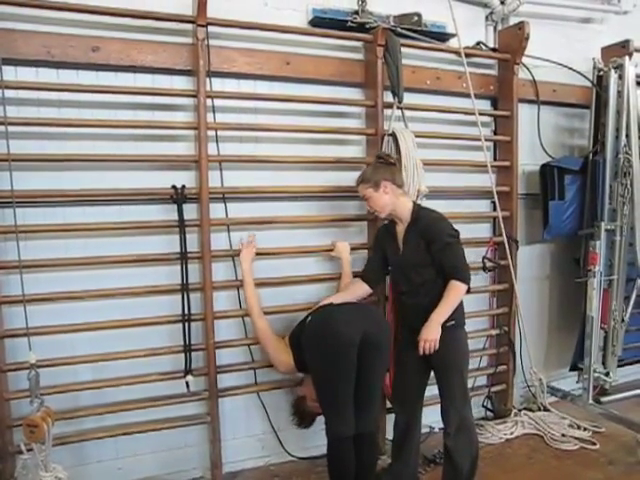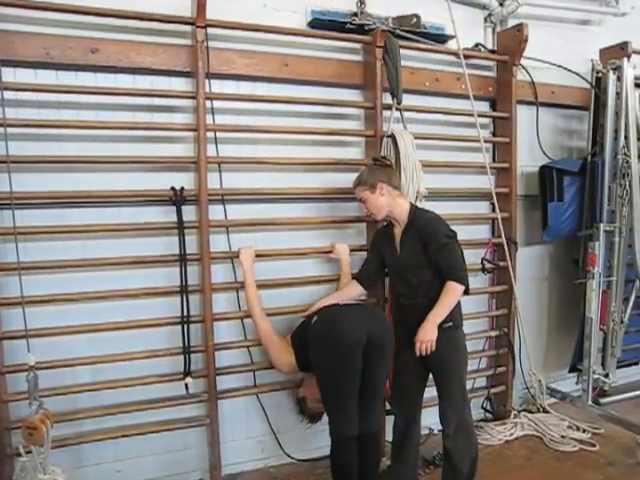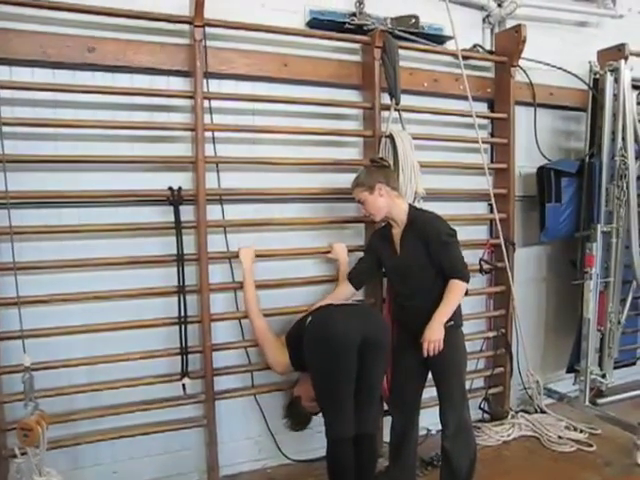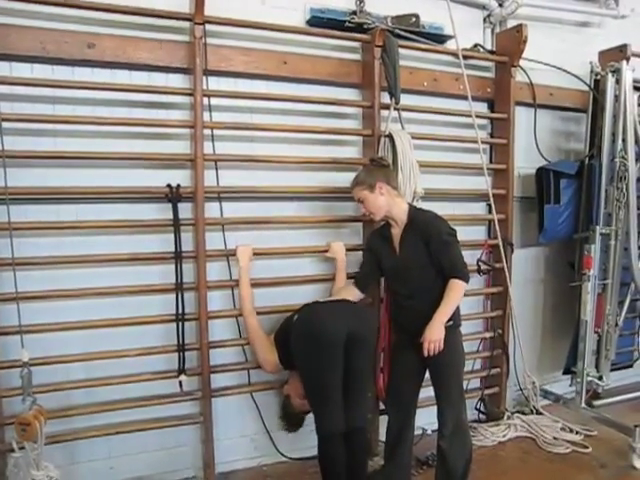
dt=0.4s
person 1, frame 1
left shoulder: (433, 224)
right shoulder: (385, 235)
left elbow: (460, 279)
right elbow: (369, 280)
left wrist: (435, 323)
right wrist: (332, 301)
left hip: (445, 330)
right hip: (408, 331)
left knee: (455, 410)
right knee: (404, 405)
person 1, frame 2
left shoulder: (430, 225)
right shoulder: (382, 237)
left elbow: (457, 279)
right elbow: (364, 281)
left wrist: (431, 324)
right wrist: (325, 303)
left hip: (443, 331)
right hip: (406, 332)
left knee: (454, 412)
right knee: (403, 406)
person 1, frame 3
left shoulder: (429, 225)
right shoulder: (379, 239)
left elbow: (459, 277)
right elbow: (355, 280)
left wrist: (437, 323)
right wrist: (320, 308)
left hip: (443, 331)
right hip: (406, 334)
left knee: (453, 412)
right knee: (401, 406)
person 1, frame 4
left shoulder: (430, 225)
right shoulder: (378, 239)
left elbow: (459, 277)
right elbow: (360, 286)
left wrist: (438, 323)
left hip: (442, 331)
right hip: (404, 334)
left knee: (450, 412)
right knee: (398, 406)
person 2, frame 1
left shoulder: (287, 360)
left elbow: (257, 315)
right elbow: (345, 297)
left wrist: (246, 266)
right wrist: (345, 258)
left hip: (330, 331)
right hip: (374, 320)
left knee: (340, 430)
right knee: (367, 427)
person 2, frame 2
left shoulder: (288, 360)
left elbow: (259, 316)
left wrist: (248, 267)
right wrist: (344, 260)
left hip: (335, 331)
right hip: (377, 321)
left knee: (344, 431)
right knee: (370, 426)
person 2, frame 3
left shoulder: (283, 360)
left elbow: (255, 314)
left wrist: (247, 267)
right wrist: (342, 260)
left hip: (331, 332)
right hip: (373, 321)
left knee: (340, 432)
right knee: (366, 428)
person 2, frame 4
left shoulder: (273, 359)
left elbow: (249, 313)
right elbow: (339, 296)
left wrist: (244, 266)
right wrist: (340, 258)
left hip: (316, 328)
right hip: (358, 316)
left knee: (330, 428)
right knee: (356, 423)
